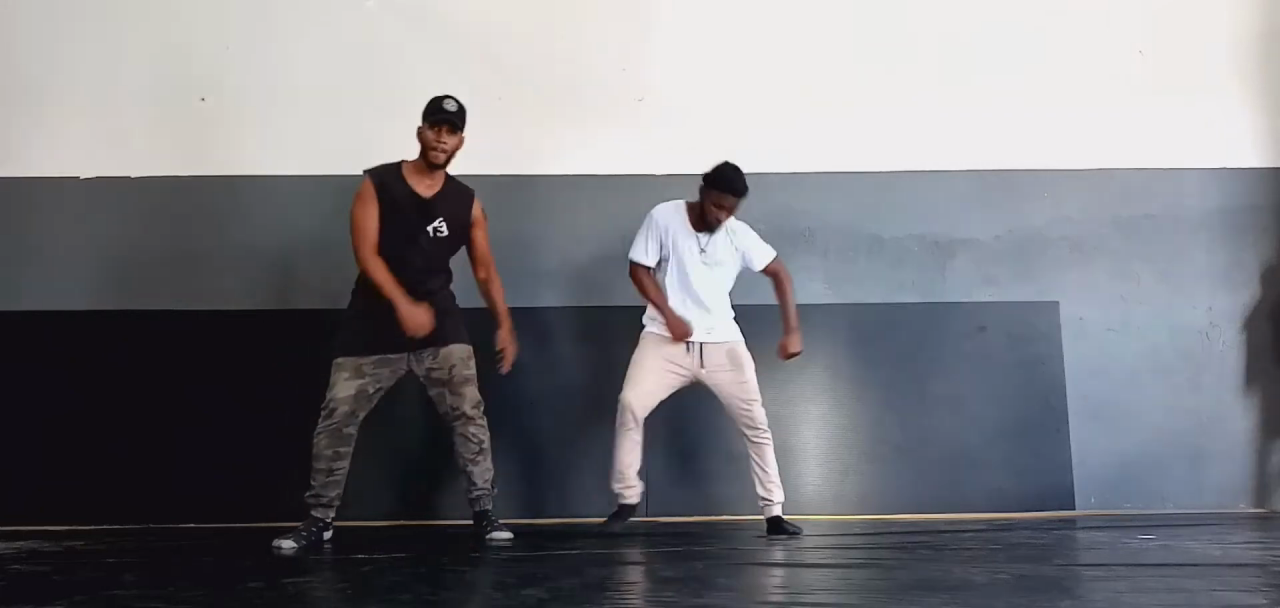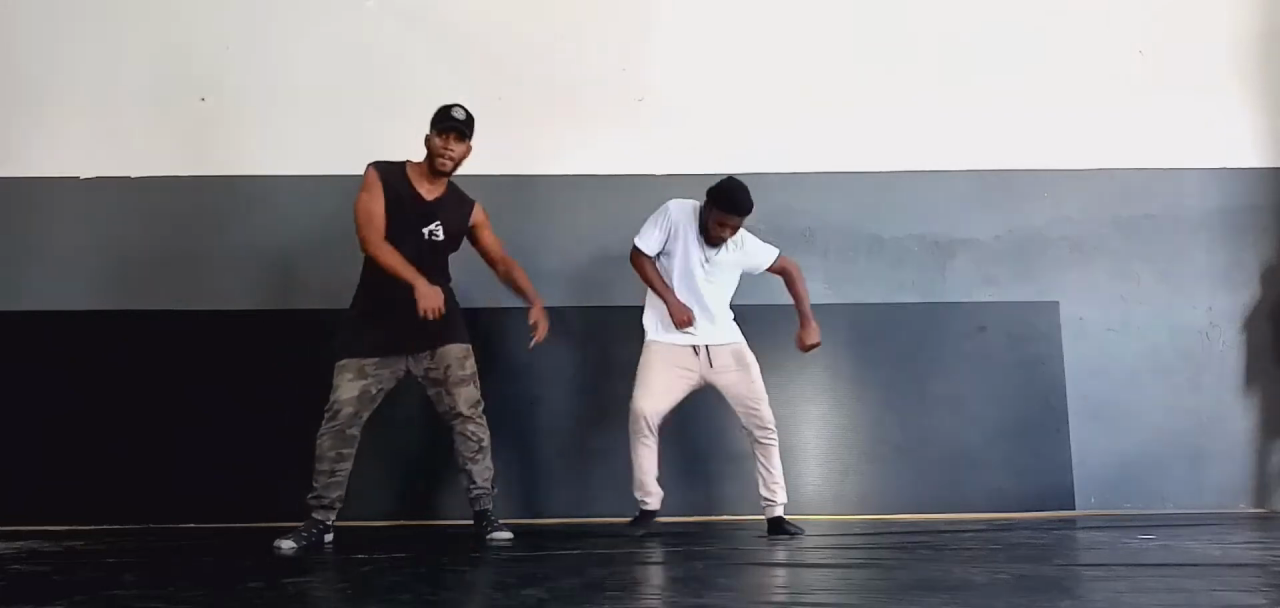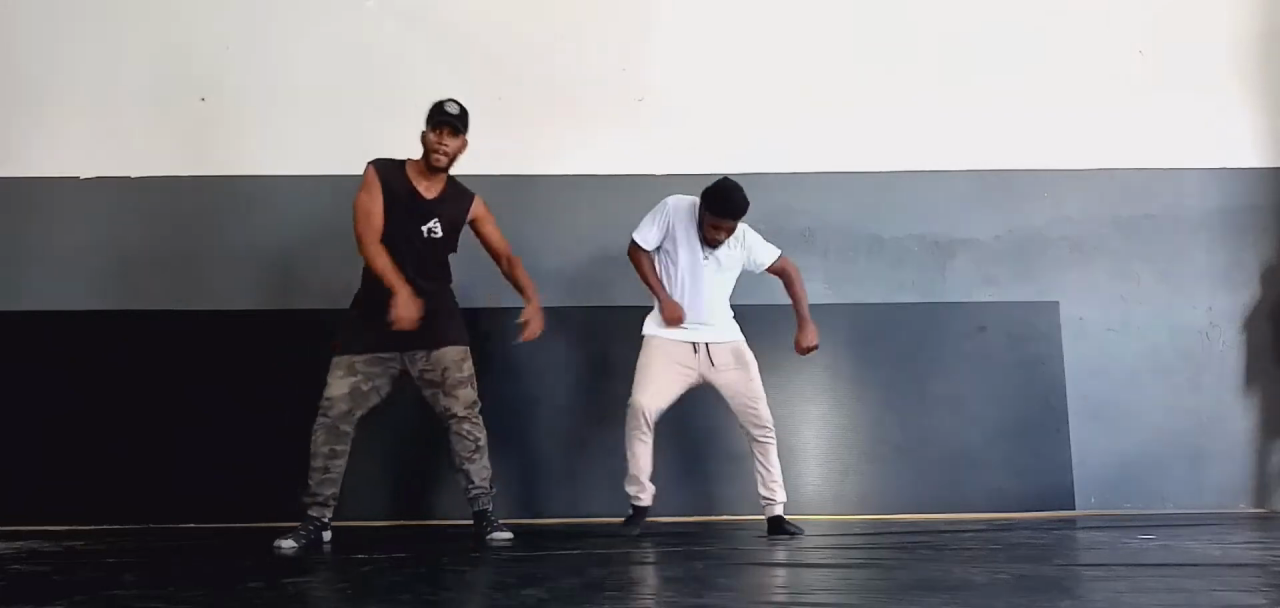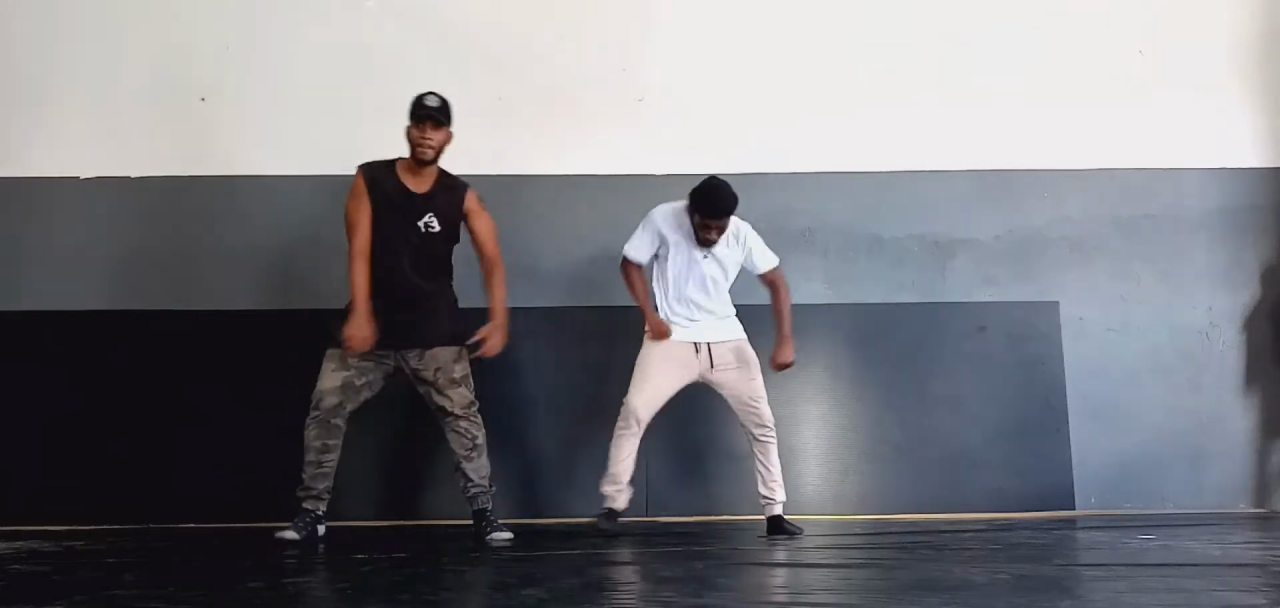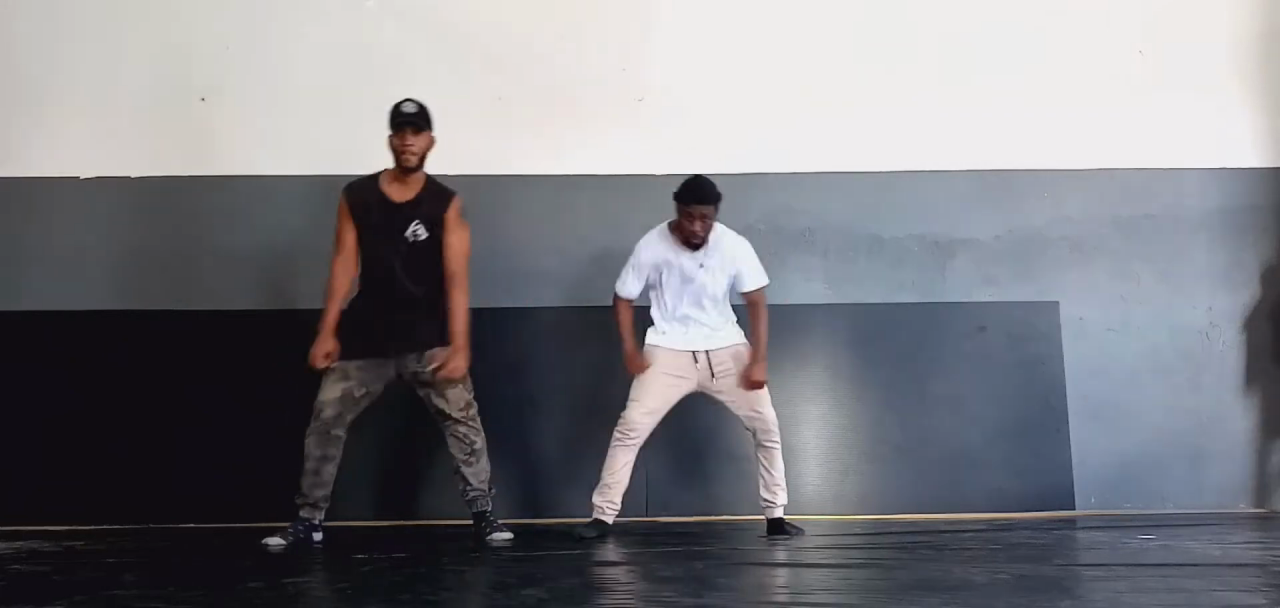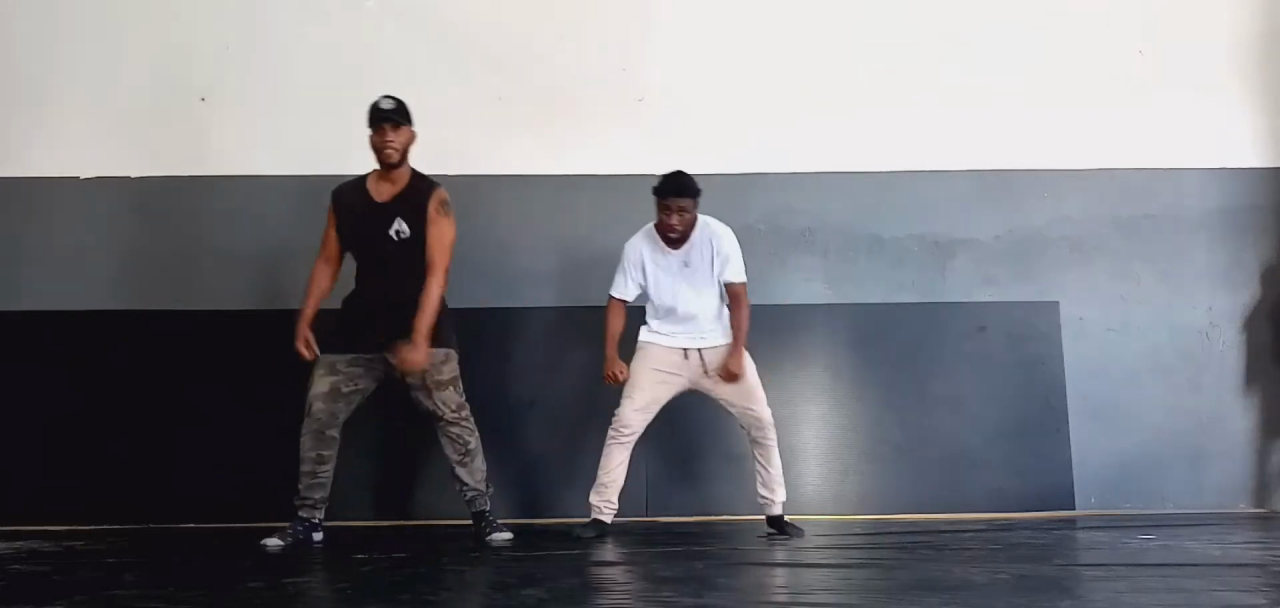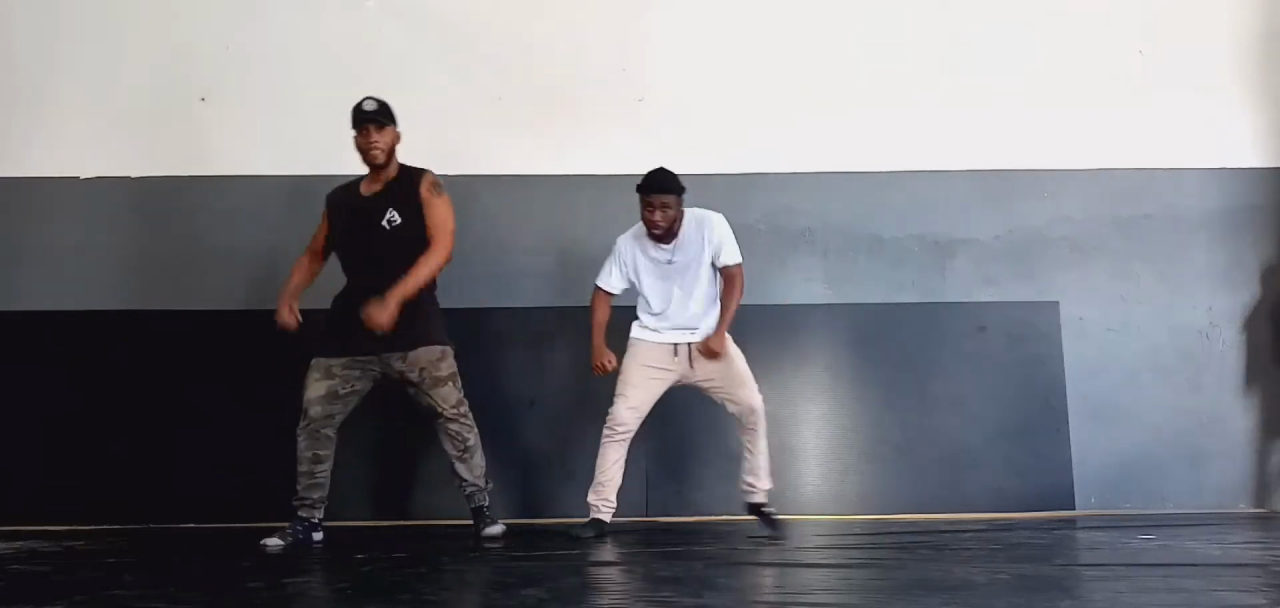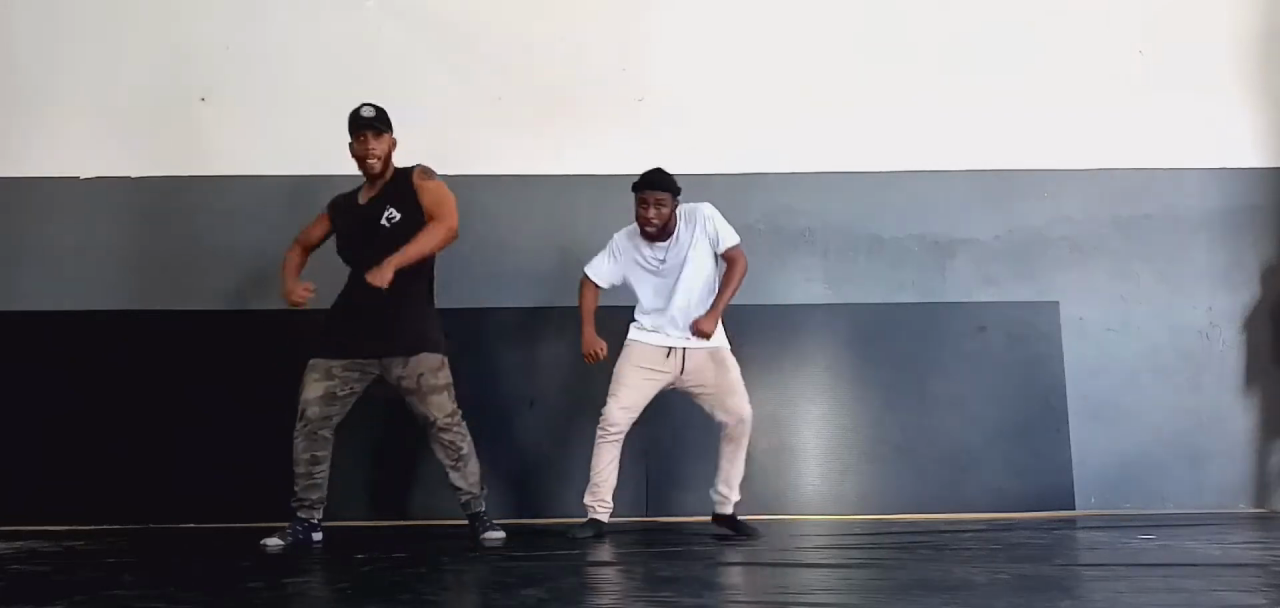
dt=0.1s
person 1, frame 1
left shoulder: (466, 201)
right shoulder: (376, 183)
left elbow: (483, 266)
right elbow: (366, 252)
left wrist: (503, 321)
right wrist: (402, 302)
left hip: (439, 322)
right hip: (371, 324)
left knee: (469, 414)
right knee: (337, 418)
left ankle: (484, 512)
right ankle: (318, 521)
person 1, frame 2
left shoulder: (467, 208)
right shoulder: (380, 177)
left elbow: (500, 260)
right elbow: (372, 240)
left wrist: (535, 301)
right wrist: (418, 283)
left hip: (441, 327)
right hip: (375, 325)
left knee: (470, 415)
right knee: (341, 419)
left ankle: (485, 513)
right ankle: (319, 521)
person 1, frame 3
left shoulder: (466, 202)
right shoulder: (379, 176)
left elbow: (504, 255)
right elbow: (369, 239)
left wrist: (531, 301)
right wrist: (400, 291)
left hip: (438, 326)
right hip: (376, 318)
left knee: (465, 415)
right knee: (334, 415)
left ankle: (484, 513)
right ankle: (316, 520)
person 1, frame 4
left shoulder: (460, 196)
right shoulder: (369, 179)
left elbow: (491, 258)
right elbow: (359, 247)
left wrist: (498, 317)
right wrist: (359, 314)
left hip: (434, 323)
right hip: (374, 319)
left knee: (462, 413)
right knee: (326, 407)
left ankle: (483, 511)
right ankle: (311, 513)
person 1, frame 5
left shoulder: (446, 202)
right shoulder: (356, 195)
left elbow: (457, 277)
right elbow: (344, 266)
left wrist: (460, 345)
right wrist: (326, 331)
left hip: (426, 325)
right hip: (367, 329)
left knee: (462, 416)
right knee: (327, 417)
left ankle: (483, 513)
right ankle: (309, 520)
person 1, frame 6
left shoulder: (432, 196)
right shoulder: (346, 197)
left elbow: (436, 271)
right elbow: (328, 262)
left wrist: (421, 340)
right wrist: (304, 321)
left hip: (418, 328)
right hip: (356, 328)
left knee: (454, 416)
right knee: (319, 417)
left ankle: (482, 513)
right ankle: (308, 520)
person 1, frame 7
left shoulder: (423, 185)
right shoulder: (340, 198)
left elbow: (441, 248)
right elbow: (315, 254)
left wrist: (393, 298)
right wrist: (288, 296)
left hip: (413, 327)
right hip: (349, 329)
left knee: (453, 412)
right knee: (315, 418)
left ankle: (481, 508)
right ankle: (307, 520)
person 1, frame 8
left shoulder: (419, 181)
right shoulder: (341, 206)
left elbow: (448, 225)
right elbow: (301, 244)
left wrist: (391, 264)
right wrist: (290, 279)
left hip: (412, 331)
right hip: (349, 333)
left knee: (445, 421)
right knee: (312, 419)
left ankle: (478, 513)
right ankle: (306, 521)
person 2, frame 1
left shoulder: (739, 236)
right shoulder: (664, 217)
left elbow: (777, 272)
right elbow: (640, 269)
left wrist: (791, 328)
right wrist: (669, 315)
left hip: (719, 341)
right hip: (664, 338)
left knee: (755, 422)
right knee: (630, 406)
left ankle: (772, 512)
right ankle: (627, 499)
person 2, frame 2
left shoulder: (744, 244)
right shoulder: (674, 213)
left elbow: (789, 268)
right elbow: (639, 255)
left wrist: (808, 321)
right wrist: (671, 302)
left hip: (725, 344)
right hip: (670, 342)
left knee: (763, 423)
right knee: (643, 411)
left ankle: (775, 513)
right ankle: (648, 505)
person 2, frame 3
left shoulder: (745, 240)
right shoulder: (673, 210)
left elbow: (786, 269)
right elbow: (637, 250)
left wrist: (806, 324)
right wrist: (664, 299)
left hip: (725, 341)
right hip: (671, 337)
left knee: (760, 423)
right knee: (642, 408)
left ankle: (775, 513)
right ankle: (640, 502)
person 2, frame 4
left shoulder: (741, 235)
right shoulder: (663, 219)
left elbow: (776, 281)
right elbow: (631, 264)
left wrist: (785, 339)
right wrist: (650, 315)
left hip: (724, 340)
right hip: (669, 338)
left knee: (761, 421)
right knee: (634, 410)
left ankle: (774, 512)
right ankle: (614, 503)
person 2, frame 5
left shoulder: (734, 244)
right shoulder: (651, 246)
left elbow: (756, 302)
right elbow: (624, 299)
left wrist: (758, 360)
right wrist: (630, 351)
left hip: (726, 349)
right hip: (669, 350)
left knee: (766, 424)
right knee: (631, 427)
left ankle: (775, 514)
right ankle: (602, 515)
person 2, frame 6
left shoulder: (719, 236)
right shoulder: (639, 247)
left elbow: (738, 296)
right elbow: (618, 301)
left wrist: (736, 353)
right wrist: (611, 355)
left hip: (718, 346)
right hip: (662, 347)
left knee: (760, 420)
right knee: (625, 423)
left ankle: (775, 512)
right ankle: (601, 514)
person 2, frame 7
left shoulder: (709, 224)
right shoulder: (628, 244)
left elbow: (735, 279)
right elbow: (603, 293)
left wrist: (719, 331)
right wrist: (598, 346)
left hip: (708, 342)
right hip: (653, 344)
left knee: (752, 407)
right knee: (620, 421)
left ankle: (757, 499)
right ankle: (600, 514)
person 2, frame 8
left shoulder: (703, 217)
right shoulder: (623, 242)
left elbow: (737, 261)
right elbow: (590, 282)
left wrist: (714, 314)
right wrist: (588, 333)
left hip: (702, 343)
right hip: (648, 345)
left knee: (738, 417)
right knee: (612, 422)
left ankle: (725, 509)
right ankle: (597, 515)
